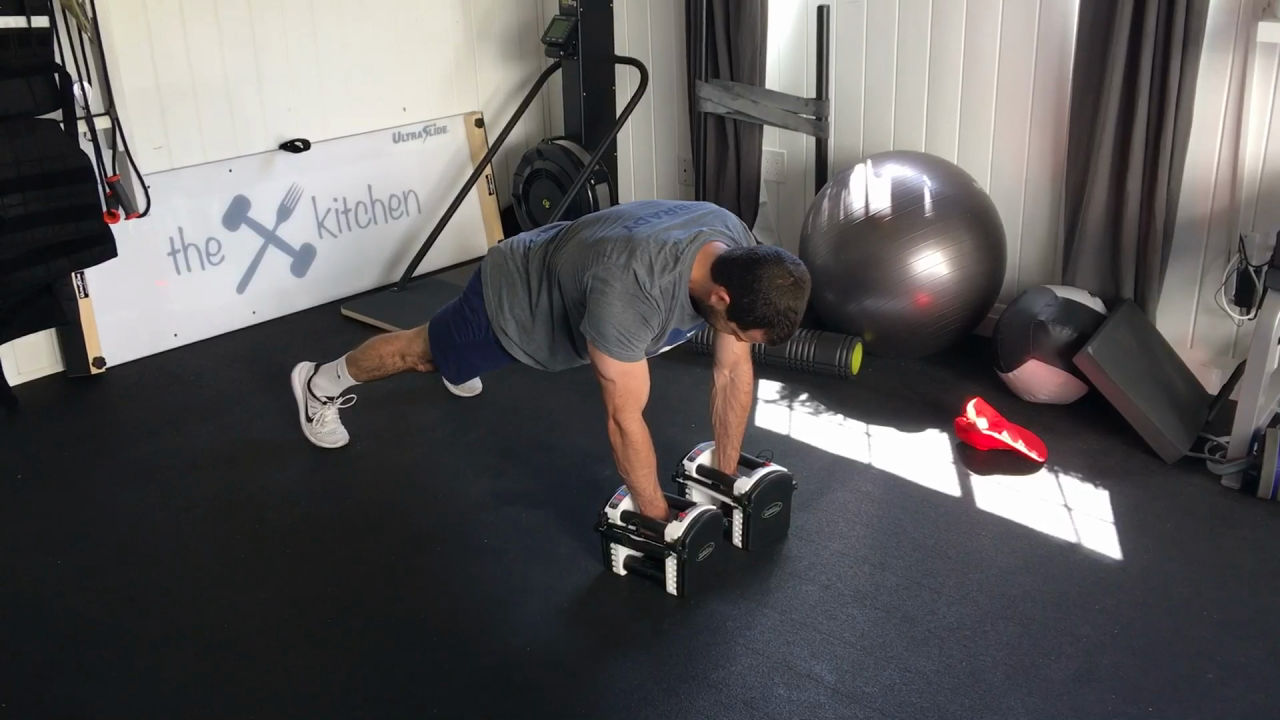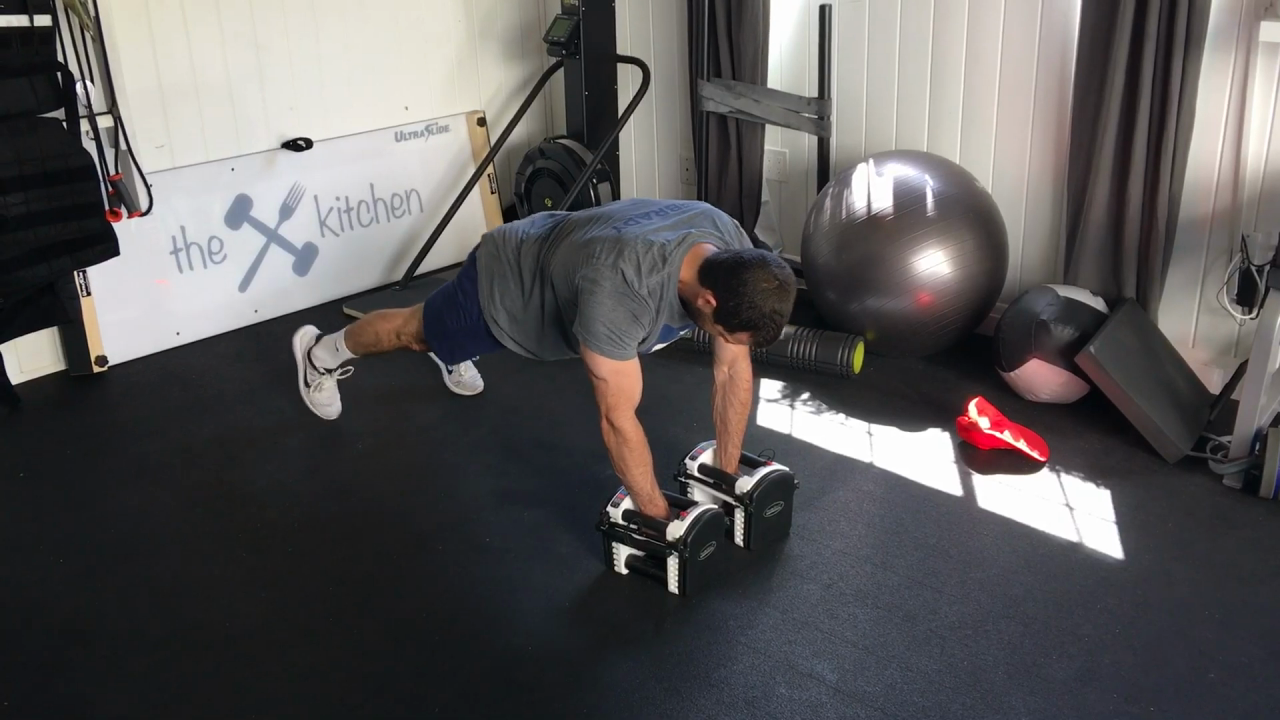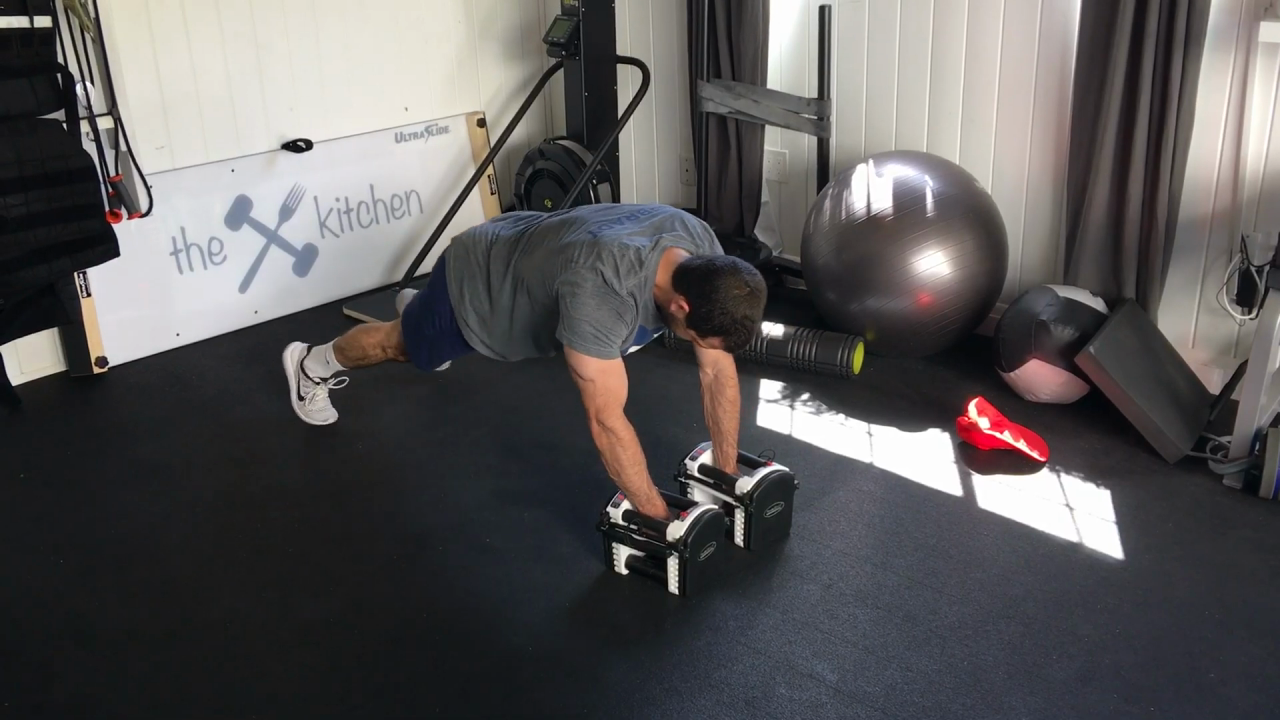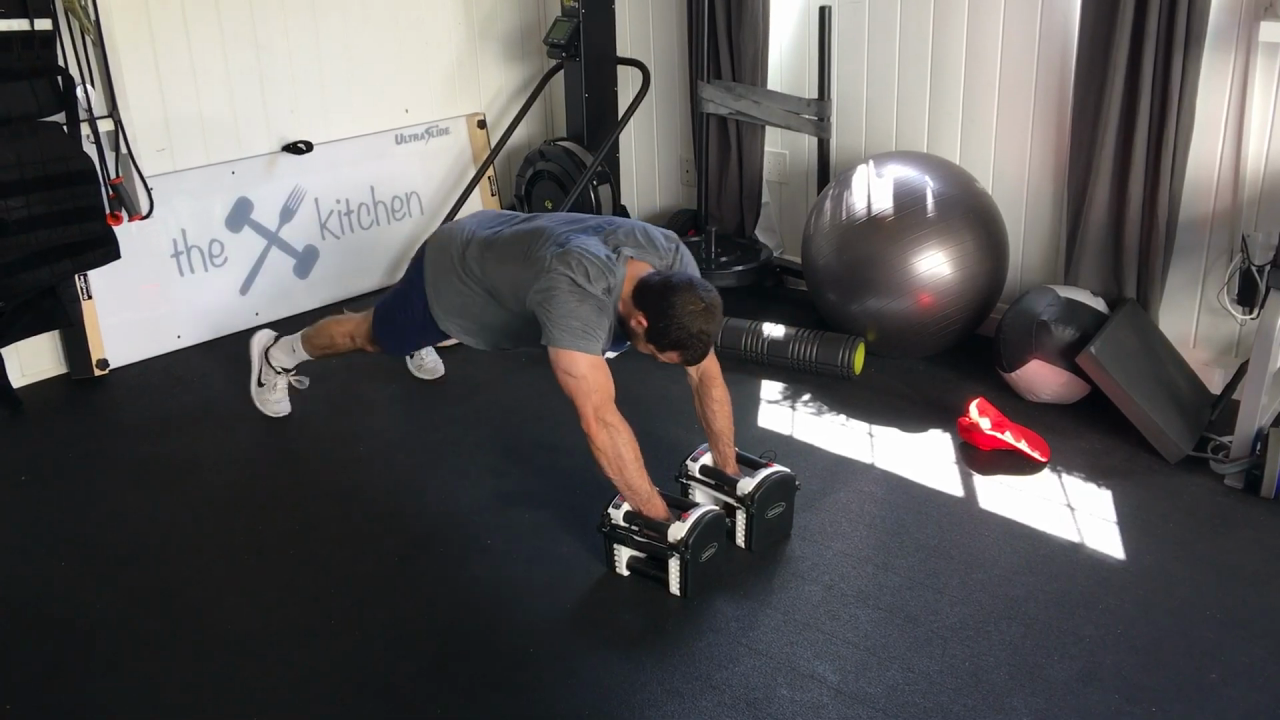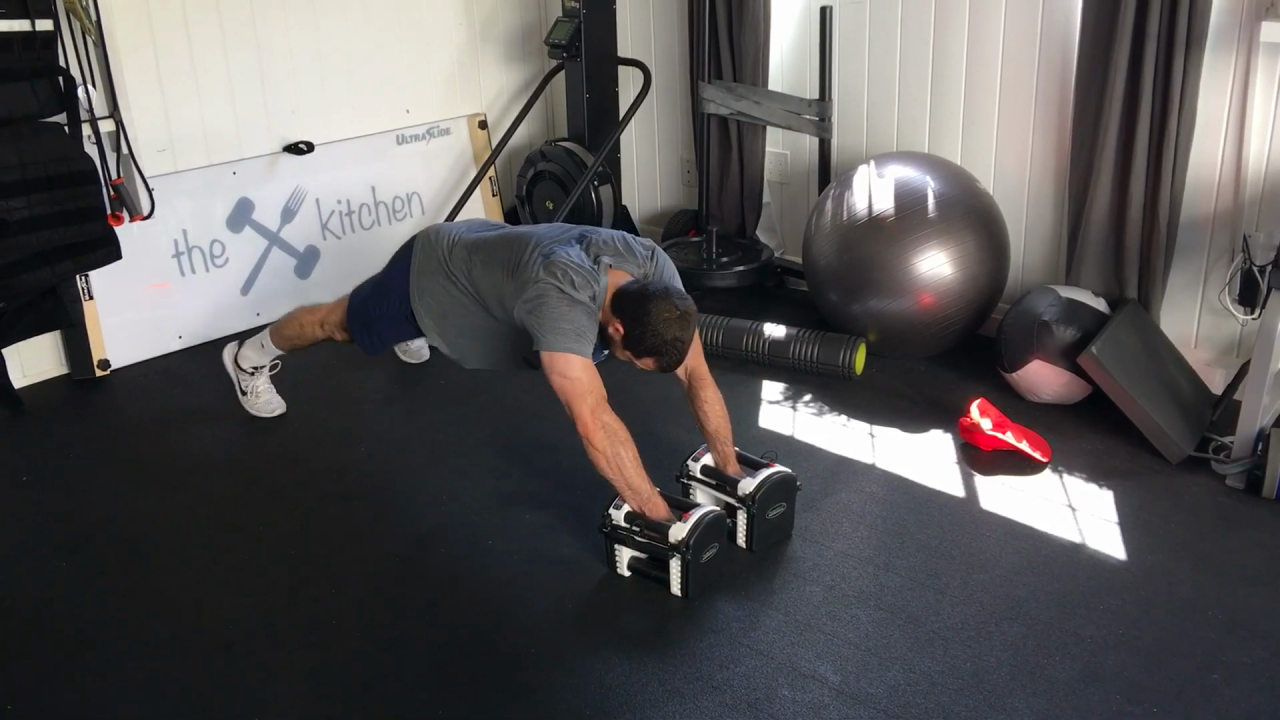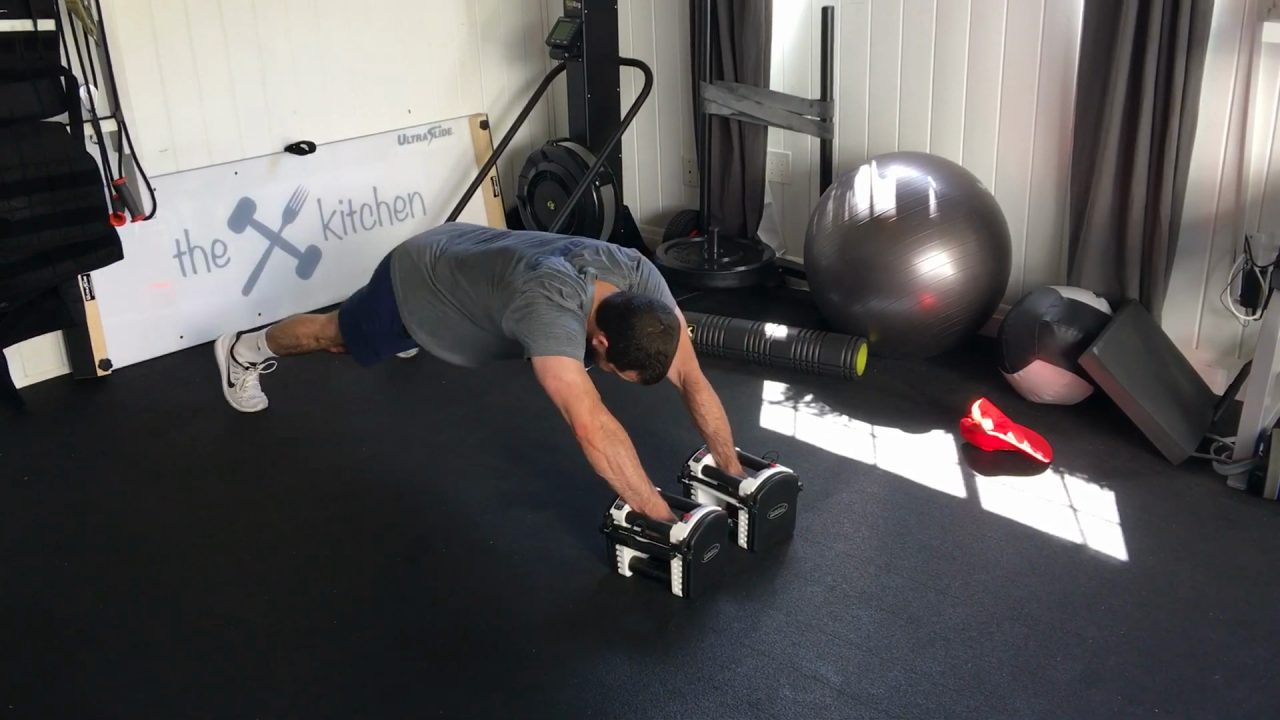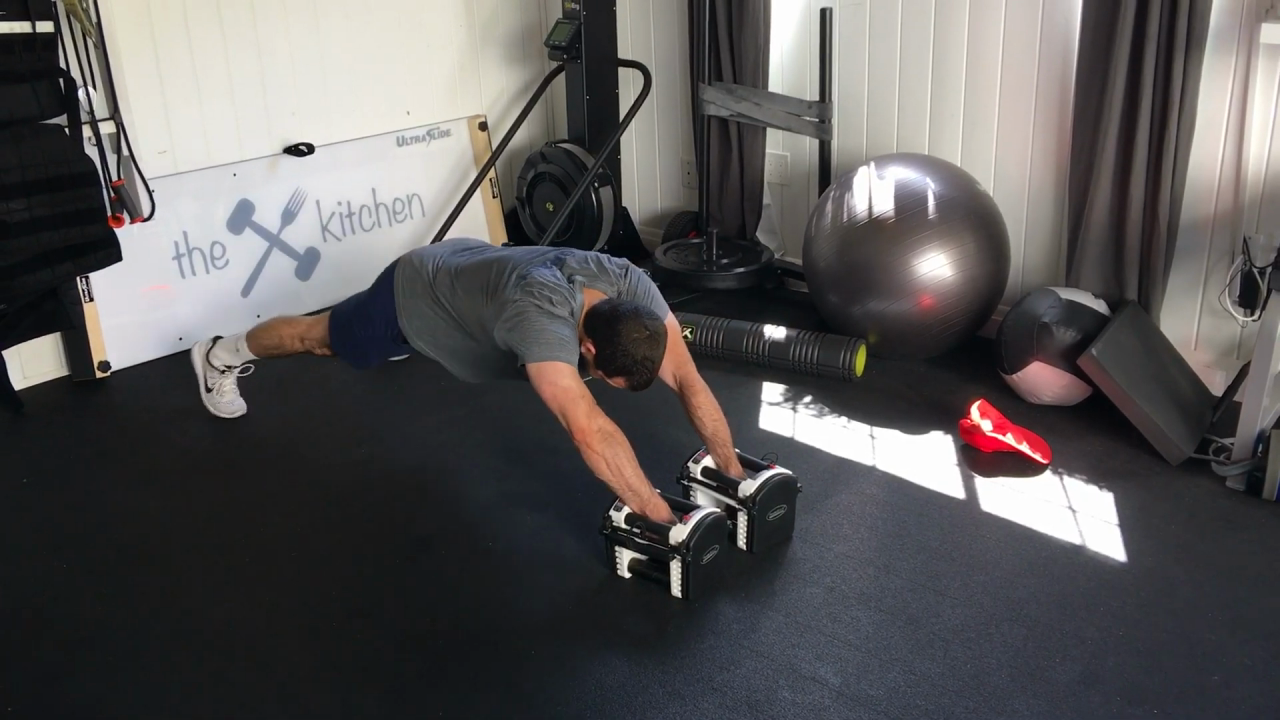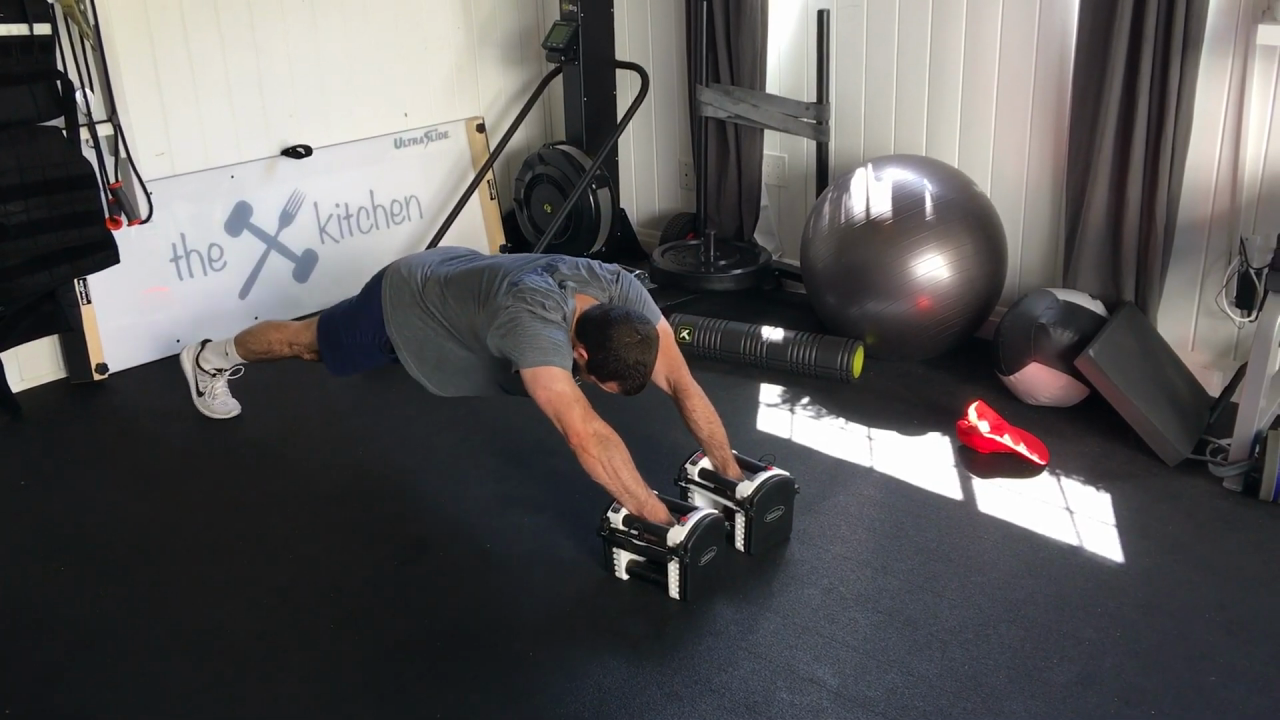
dt=0.4s
person 1, frame 1
left shoulder: (740, 253)
right shoulder: (630, 287)
left elbow: (733, 373)
right elbow: (624, 419)
left wrist: (725, 479)
right wrist: (659, 521)
left hip: (560, 279)
right hip: (512, 294)
right knee: (422, 350)
left ankle: (456, 367)
right ankle: (322, 384)
person 1, frame 2
left shoulder: (733, 250)
right shoulder: (620, 287)
left elbow: (733, 371)
right elbow: (618, 419)
left wrist: (728, 477)
right wrist: (660, 520)
left hip: (552, 260)
right hip: (506, 278)
right knee: (418, 329)
left ankle: (451, 356)
right ankle: (324, 352)
person 1, frame 3
left shoulder: (703, 249)
right shoulder: (601, 289)
left elbow: (717, 370)
right elbow: (606, 422)
left wrist: (728, 476)
right wrist: (660, 521)
left hip: (524, 252)
right hip: (476, 277)
right knee: (402, 343)
left ankle: (420, 304)
right ankle: (312, 365)
person 1, frame 4
left shoulder: (672, 260)
right shoulder: (576, 296)
left elbow: (706, 373)
right elbow: (599, 421)
left wrist: (730, 474)
right wrist: (661, 520)
left hip: (496, 242)
right hip: (451, 267)
right knee: (372, 332)
left ankle: (418, 346)
right ankle: (278, 355)
person 1, frame 5
left shoulder: (654, 268)
right shoulder: (563, 301)
left elbow: (697, 375)
right elbow: (594, 424)
left wrist: (732, 473)
right wrist: (660, 518)
left hip: (482, 254)
right hip: (434, 266)
right knee: (345, 321)
left ankle: (408, 331)
right ankle: (251, 353)
person 1, frame 6
left shoulder: (641, 278)
right shoulder: (550, 309)
left elbow: (692, 379)
right elbow: (591, 427)
left wrist: (734, 472)
right wrist: (663, 520)
left hip: (467, 256)
right hip: (416, 277)
right knee: (335, 335)
left ankle: (400, 336)
right ankle: (245, 351)
person 1, frame 7
left shoulder: (632, 286)
right shoulder: (542, 317)
left elbow: (688, 381)
right elbow: (589, 432)
left wrist: (734, 474)
right wrist: (664, 520)
left hip: (466, 266)
right hip: (417, 289)
right knee: (322, 336)
left ankle: (394, 343)
right ankle: (221, 355)
person 1, frame 8
left shoulder: (624, 292)
right shoulder: (534, 323)
left elbow: (682, 385)
right elbow: (585, 435)
left wrist: (732, 475)
right wrist: (662, 522)
left hip: (455, 274)
right hip: (404, 298)
right knee: (308, 341)
right ankle: (213, 358)
